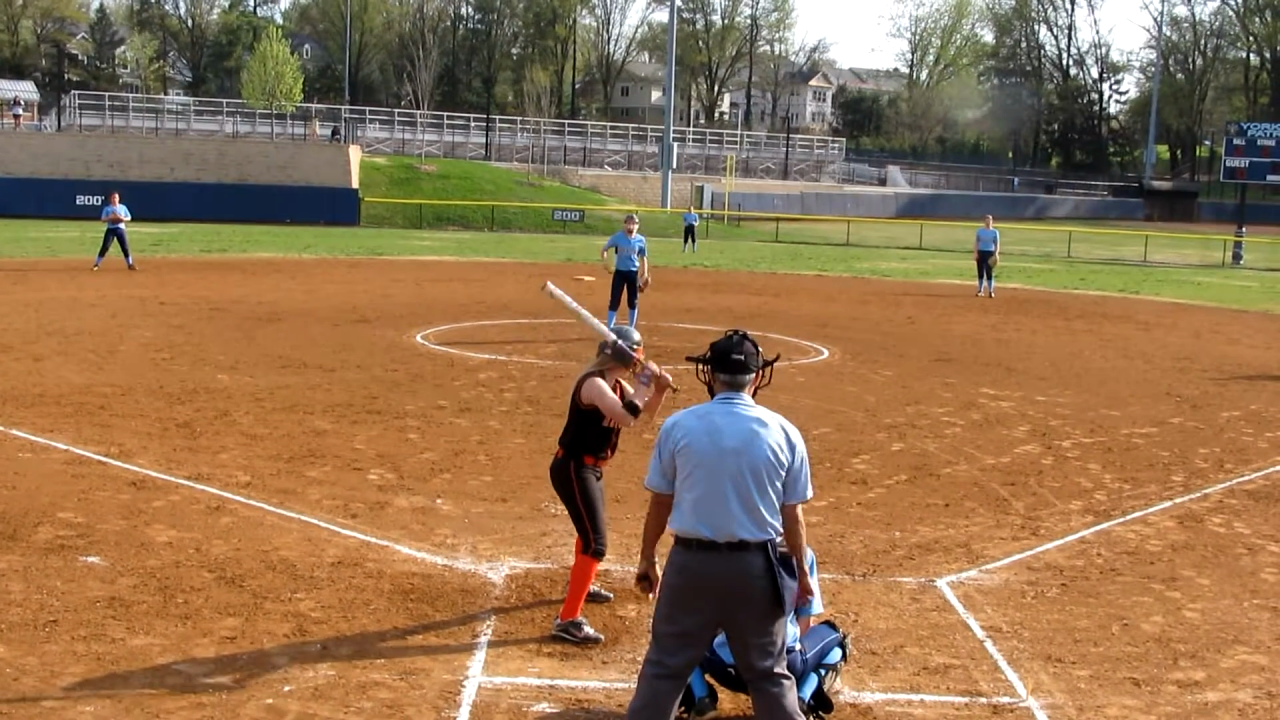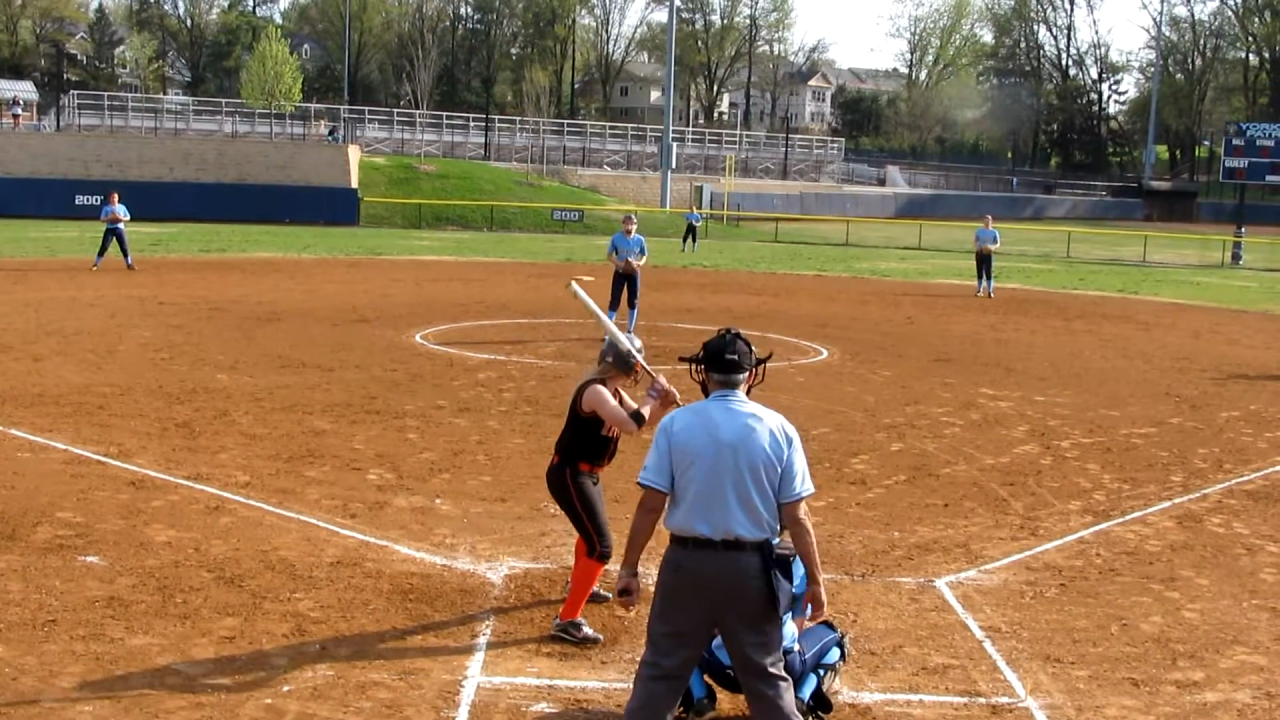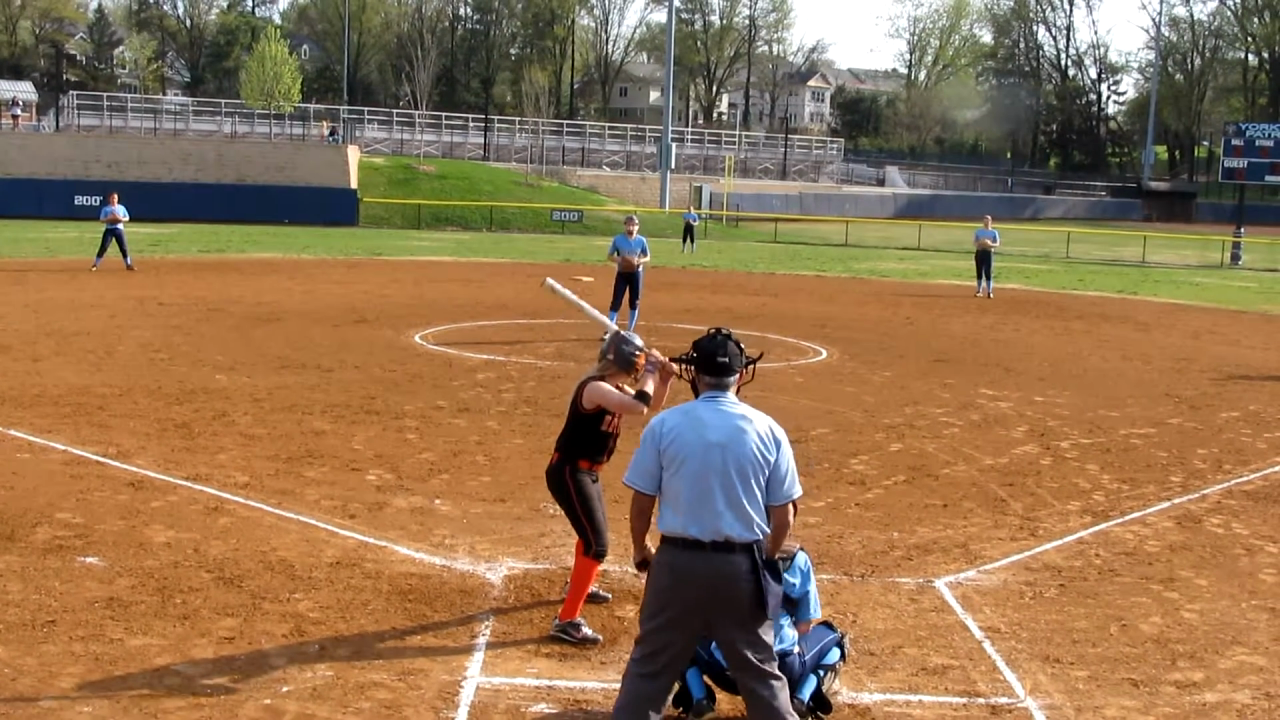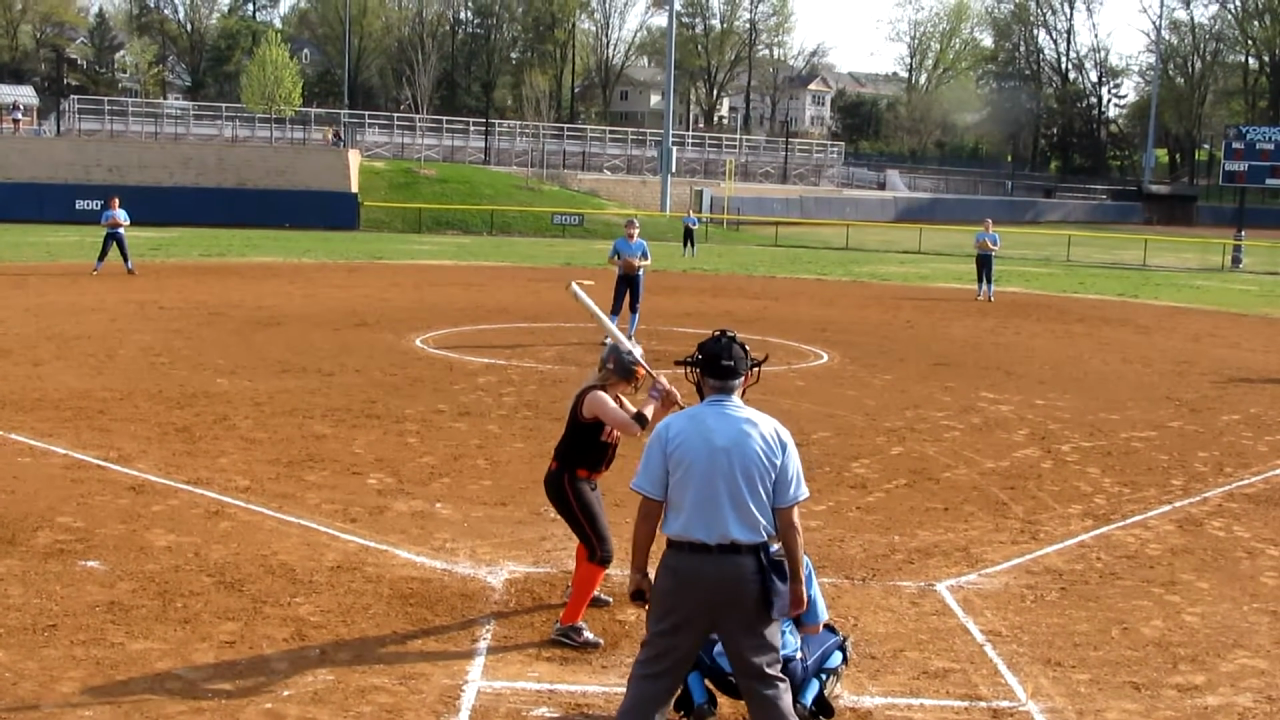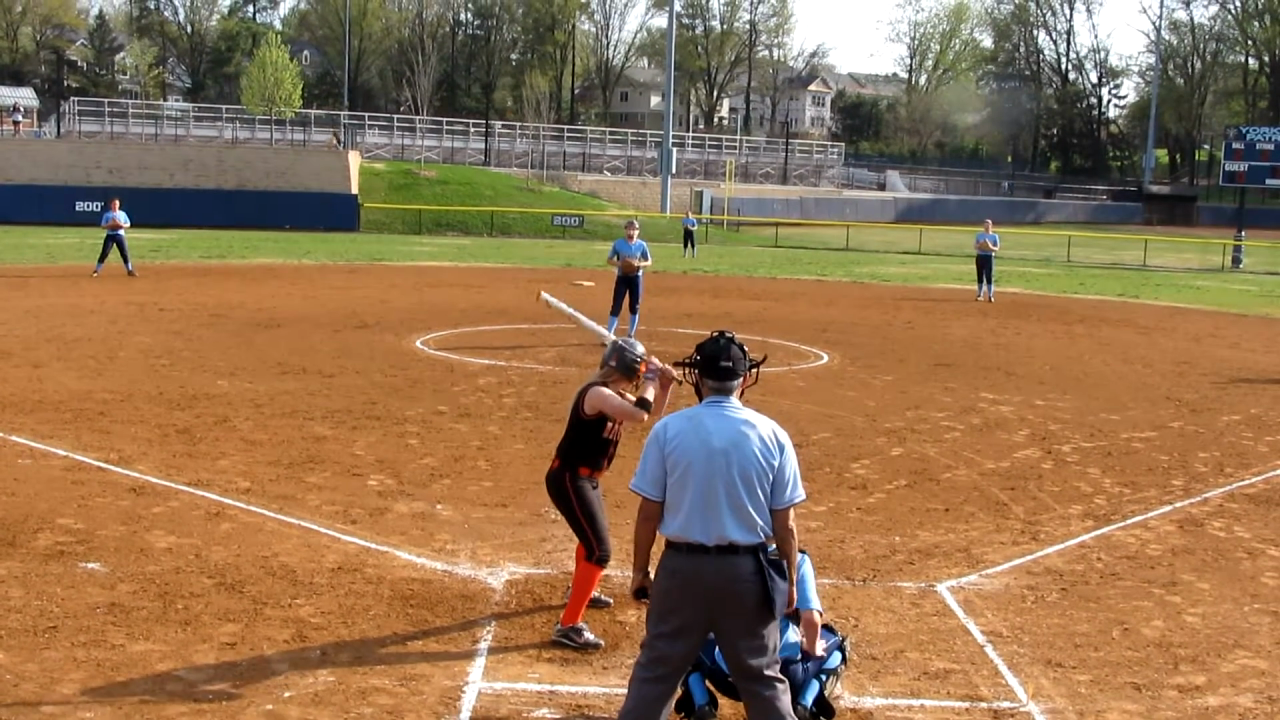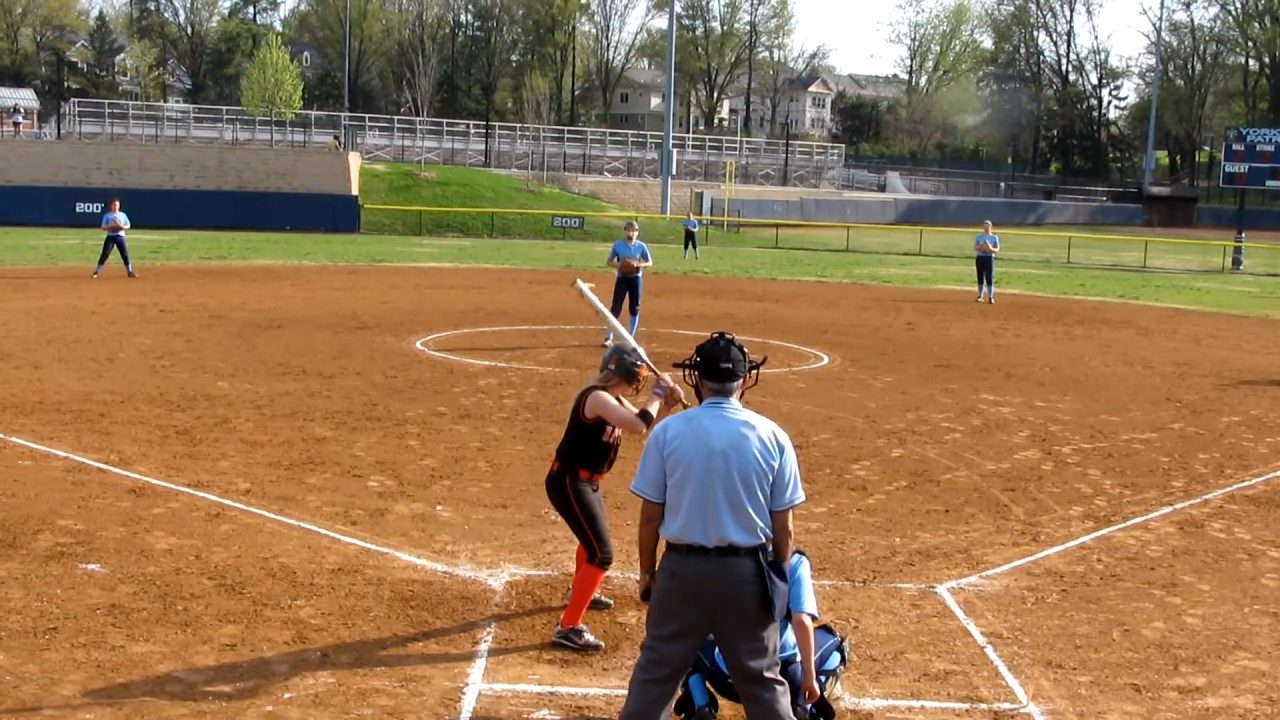
dt=0.4s
person 1, frame 1
left shoulder: (679, 426)
right shoulder: (782, 432)
left elbow: (659, 505)
right elbow: (792, 516)
left wrist: (646, 561)
right wrist: (801, 572)
left hip: (692, 563)
right hip: (755, 565)
left knee: (665, 667)
right knee: (768, 672)
person 1, frame 2
left shoulder: (676, 423)
right shoulder: (778, 428)
left elbow: (651, 504)
right elbow: (795, 516)
left wrist: (629, 568)
right wrist: (814, 579)
left hip: (687, 562)
right hip: (751, 565)
left knee: (662, 669)
right knee: (764, 673)
person 1, frame 3
left shoulder: (664, 424)
right shoulder: (768, 430)
left elbow: (642, 502)
right elbow: (782, 518)
left wrist: (640, 547)
right wrist: (765, 562)
left hip: (677, 562)
right hip: (740, 565)
left knee: (649, 666)
right knee: (759, 672)
person 1, frame 4
left shoulder: (671, 429)
right shoulder: (773, 433)
left elbow: (649, 512)
right elbow: (788, 521)
left wrist: (638, 571)
right wrist: (796, 578)
left hip: (683, 565)
right hip: (747, 568)
left knee: (656, 668)
right knee: (763, 675)
person 1, frame 5
left shoulder: (668, 429)
right shoulder: (772, 434)
left elbow: (649, 513)
right elbow: (784, 524)
left wrist: (640, 570)
right wrist: (788, 578)
left hip: (682, 565)
right hip: (746, 569)
left knee: (656, 669)
right knee: (761, 675)
person 1, frame 6
left shoulder: (668, 431)
right shoulder: (772, 436)
left elbow: (651, 516)
right elbow: (783, 526)
left wrist: (647, 572)
right wrist: (778, 577)
left hip: (682, 567)
right hip: (747, 570)
left knee: (656, 669)
right knee: (761, 677)
person 2, frame 1
left shoulder: (614, 384)
right shoulder: (594, 383)
left elbow: (646, 410)
right elbow: (627, 417)
left wrist: (658, 388)
right wrist: (644, 383)
left hip: (589, 468)
right hip: (574, 469)
left knee: (590, 530)
right knee: (595, 543)
left ankle: (581, 585)
right ankle: (568, 619)
person 2, frame 2
left shoulder: (613, 393)
right shoulder: (595, 391)
left elbow: (642, 420)
right elbow: (631, 426)
left wrist: (662, 403)
right wrist: (652, 394)
left hip: (585, 474)
right hip: (569, 475)
left knee: (592, 530)
right knee: (601, 546)
left ankle: (579, 585)
right ankle: (567, 620)
person 2, frame 3
left shoulder: (613, 388)
right shoulder: (595, 388)
left elbow: (651, 404)
right elbow: (639, 408)
left wrist: (663, 379)
right wrist: (651, 372)
left hip: (585, 472)
right hip: (569, 473)
left knee: (594, 531)
right knee: (596, 545)
left ankle: (579, 586)
right ankle: (567, 620)
person 2, frame 4
left shoulder: (612, 399)
right shoulder: (596, 397)
left elbow: (647, 423)
right elbow: (633, 428)
left wrist: (665, 404)
right wrist: (654, 395)
left hip: (582, 480)
right hip: (568, 481)
left knee: (593, 534)
right knee: (601, 550)
left ankle: (579, 590)
right ankle: (568, 624)
person 2, frame 5
left shoulder: (612, 394)
right shoulder: (597, 394)
left elbow: (650, 411)
right elbow: (640, 415)
left wrist: (664, 386)
right wrist: (651, 377)
left hip: (585, 478)
right hip: (569, 480)
left knee: (592, 536)
right knee: (599, 551)
left ankle: (581, 591)
right ankle: (569, 625)
person 2, frame 6
left shoulder: (612, 399)
right shoulder: (598, 397)
left elbow: (644, 423)
right elbow: (638, 425)
left wrist: (667, 403)
right wrist: (658, 392)
left hip: (585, 481)
right hip: (569, 482)
left knee: (593, 538)
right knee: (601, 553)
left ankle: (581, 592)
right ankle: (568, 626)
